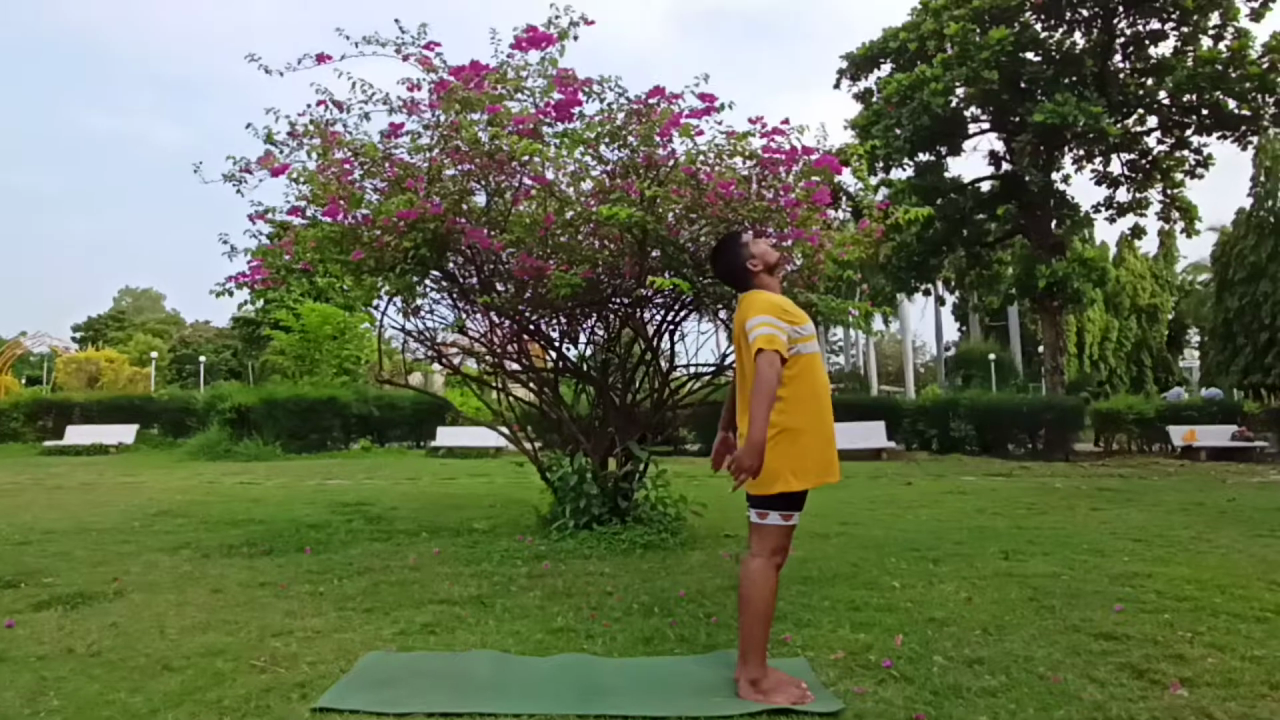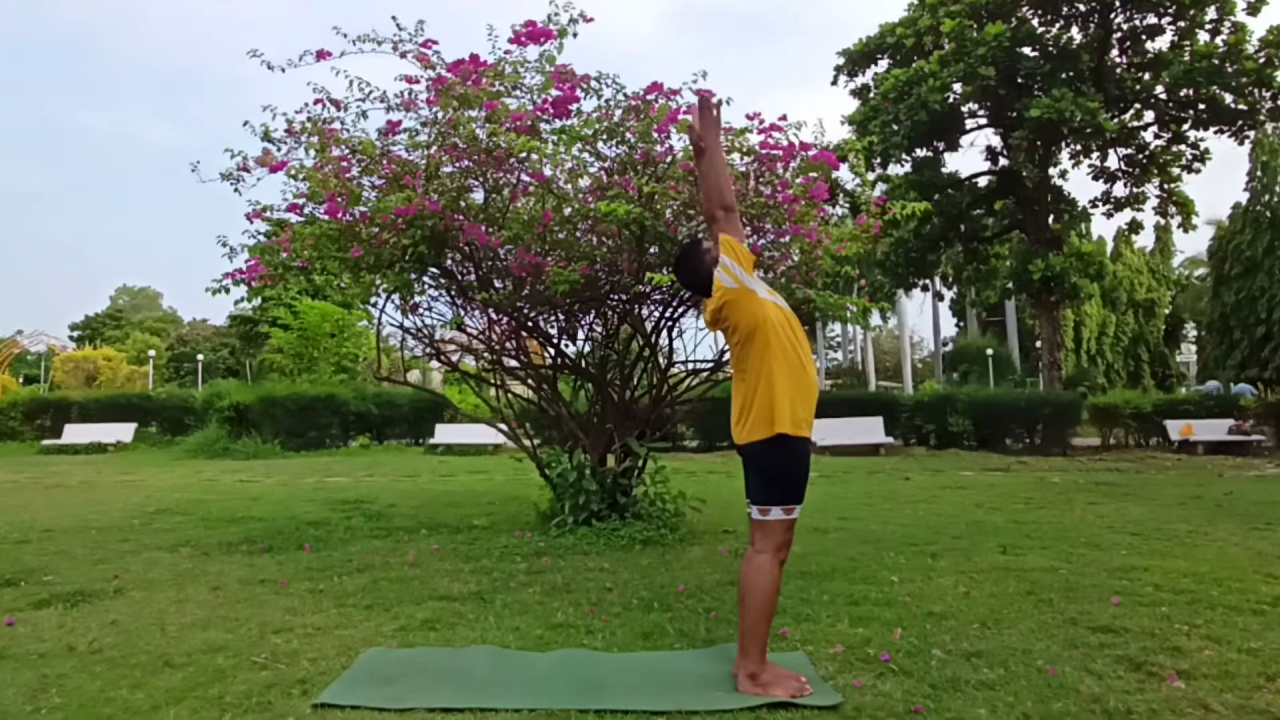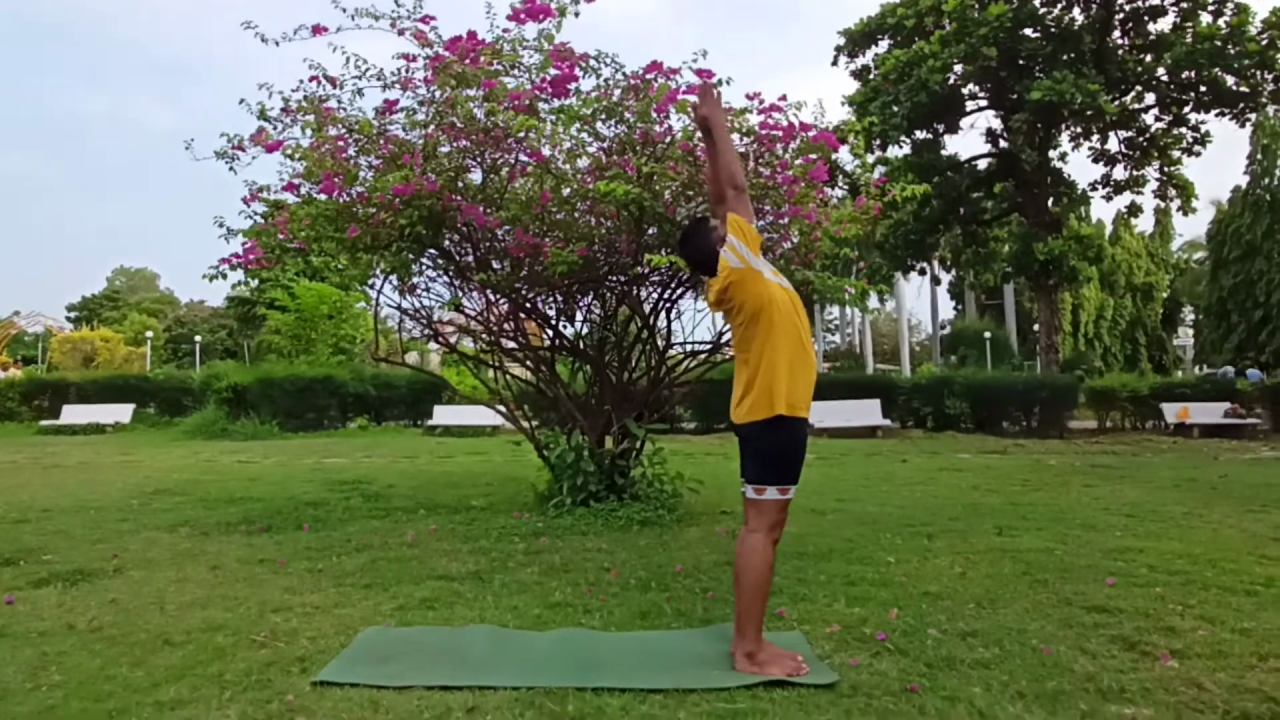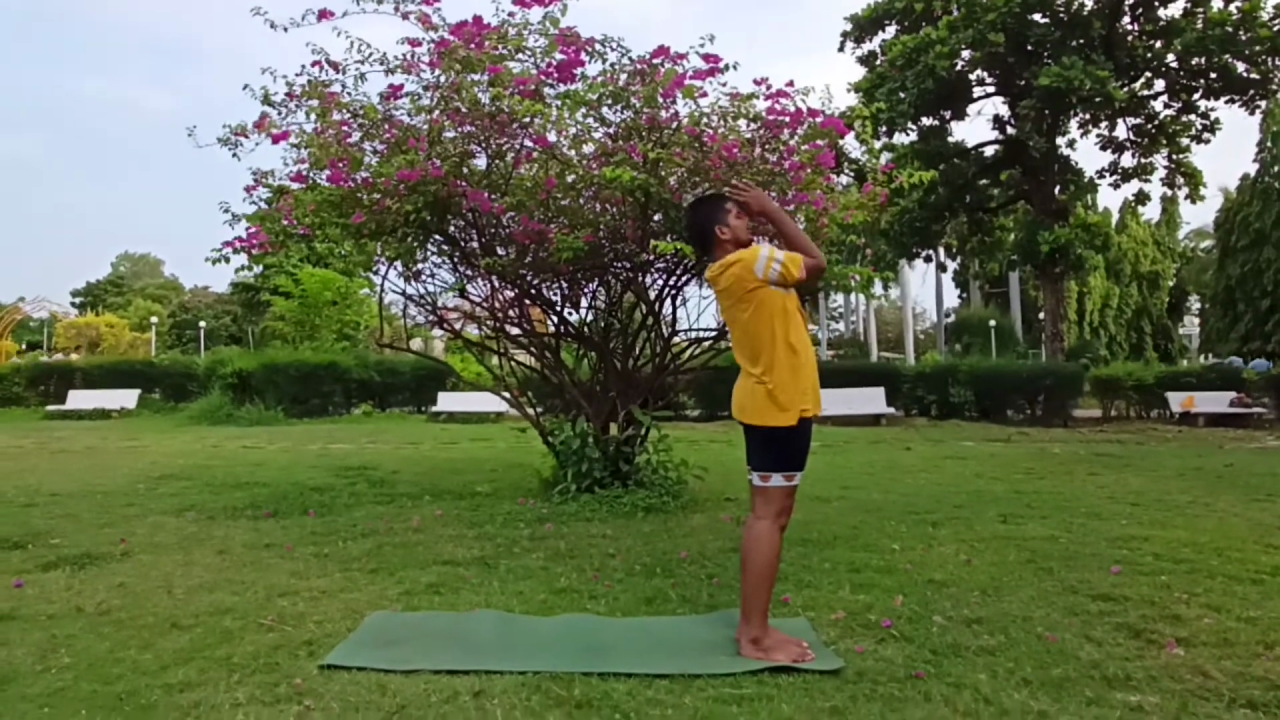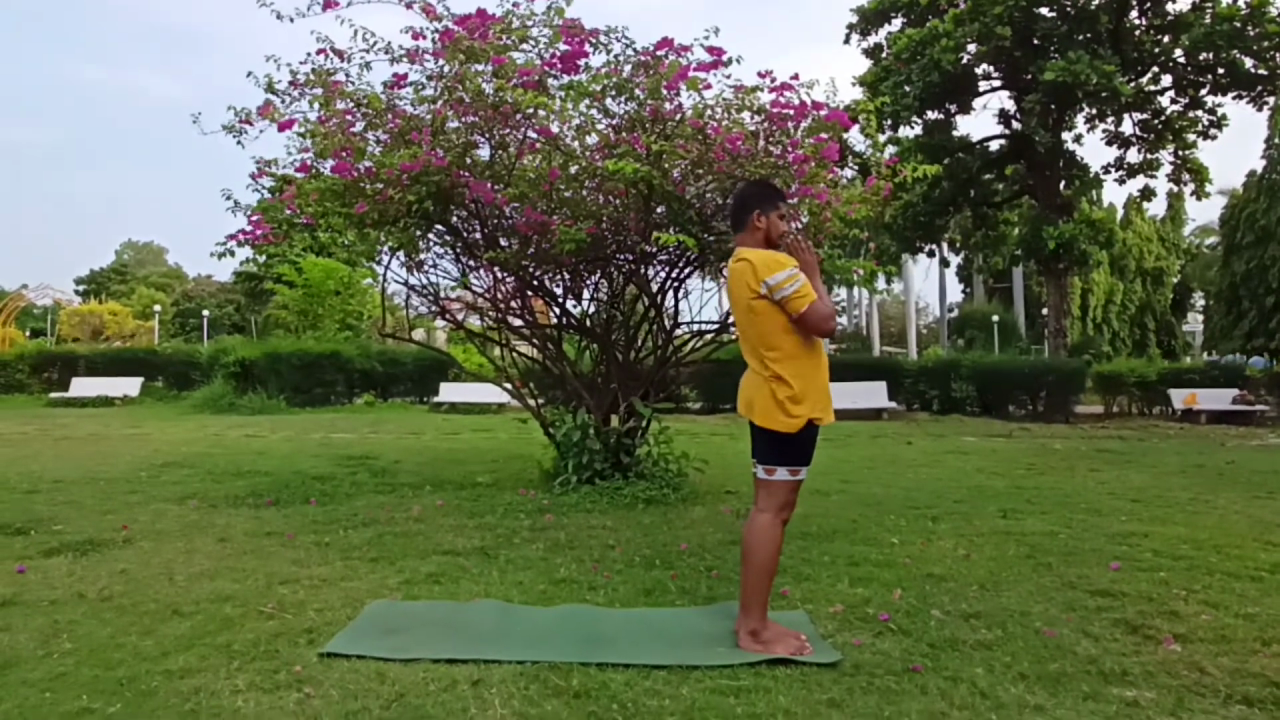
dt=1s
person 1, frame 1
left shoulder: (763, 306)
right shoulder: (764, 305)
left elbow: (740, 378)
right elbow: (765, 366)
left wrist: (726, 431)
right wrist: (753, 433)
left hip: (789, 451)
right hip: (781, 453)
left knee: (771, 555)
right knee: (766, 555)
left ankle: (752, 666)
right ankle: (753, 678)
person 1, frame 2
left shoulder: (734, 297)
right shoulder: (734, 287)
left elbow: (719, 214)
right elbow: (725, 210)
left wrist: (704, 148)
right wrist: (709, 144)
left hip: (775, 427)
right hip: (774, 429)
left knee: (771, 547)
right knee: (769, 547)
left ankle: (753, 662)
right ankle: (753, 673)
person 1, frame 3
left shoulder: (738, 274)
right shoulder: (737, 268)
left elbow: (723, 196)
right elbow: (734, 190)
left wrist: (712, 133)
right wrist: (716, 127)
left hip: (772, 408)
right hip: (772, 411)
left knee: (764, 527)
right knee: (762, 527)
left ankle: (750, 641)
right ankle: (749, 651)
person 1, frame 4
left shoulder: (730, 270)
right shoulder: (751, 261)
left elbow: (796, 263)
right elbow: (817, 263)
left wrist: (764, 216)
right wrist: (772, 210)
left hip: (768, 399)
right hip: (779, 403)
left knee: (770, 514)
right knee: (770, 515)
left ankle: (754, 627)
right ankle: (755, 636)
person 1, frame 5
left shoulder: (742, 266)
right shoulder: (771, 264)
right elbow: (824, 323)
left wrist: (800, 270)
right wrist: (812, 272)
left hip: (774, 396)
right hip: (786, 401)
left knee: (771, 509)
right knee: (773, 510)
left ankle: (753, 620)
right ankle: (754, 629)
